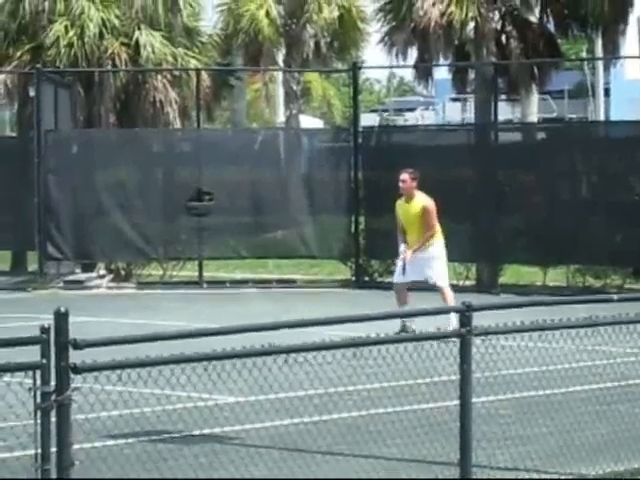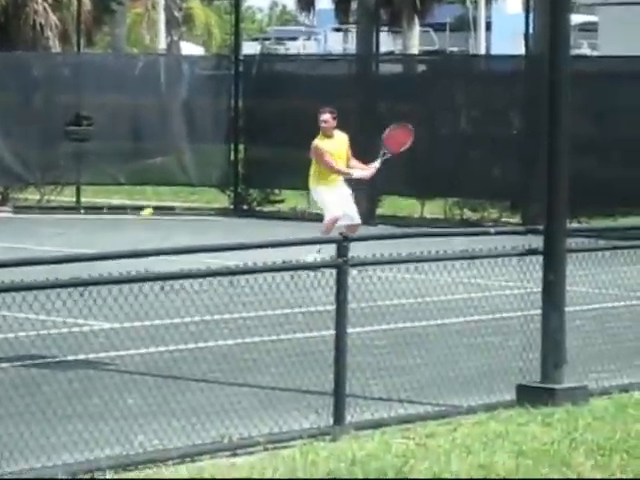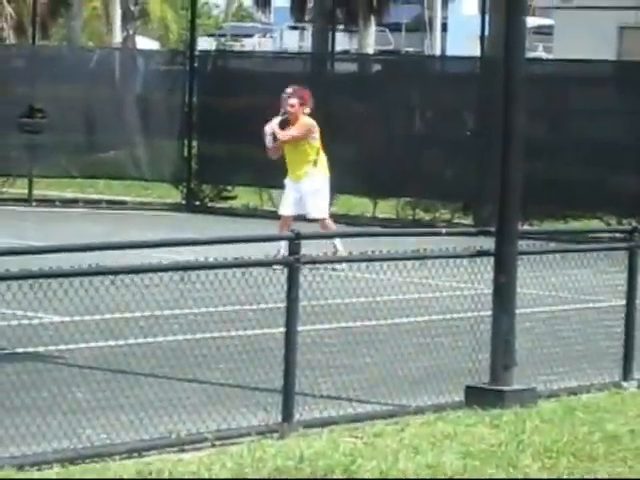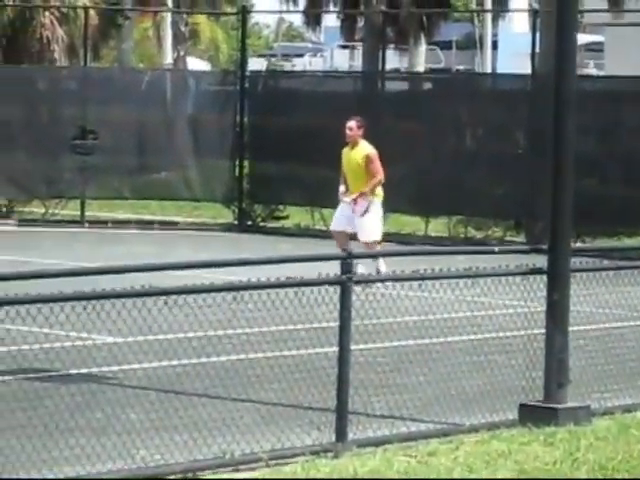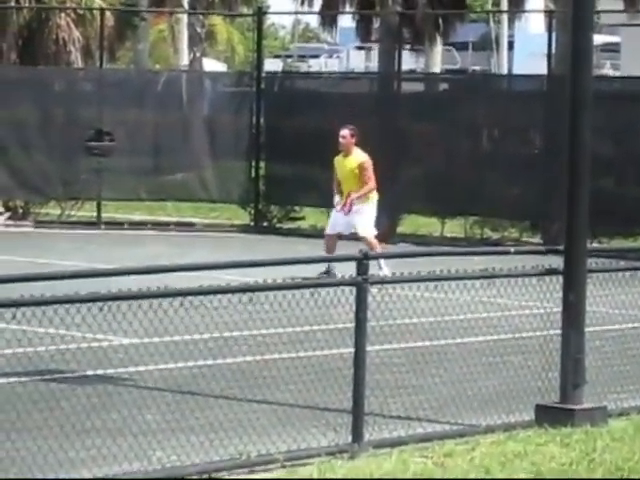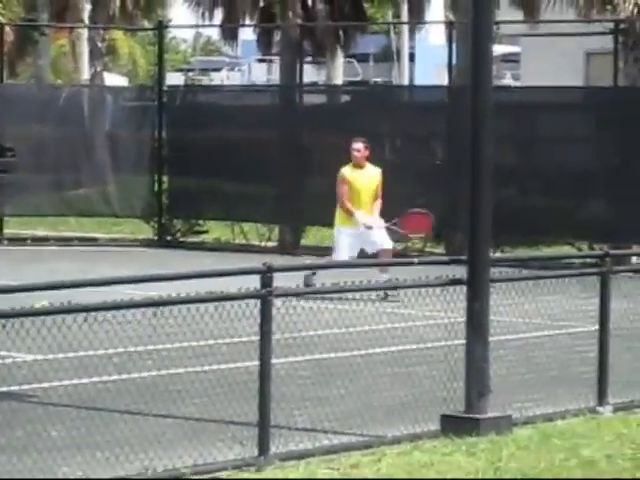
dt=0.7s
person 1, frame 1
left shoulder: (426, 203)
right shoulder: (399, 204)
left elbow: (432, 231)
left wrist: (412, 249)
right wrist: (403, 247)
left hip: (432, 247)
right hip: (411, 250)
left knee: (441, 284)
right knee: (398, 284)
left ankle: (454, 324)
right ankle: (406, 324)
person 1, frame 2
left shoulder: (343, 137)
right shoulder: (317, 145)
left elbow: (349, 160)
right elbow: (334, 168)
left wrist: (366, 167)
right wrist: (357, 173)
left hip: (338, 187)
right hip: (322, 187)
left knee: (354, 223)
right knee: (335, 215)
right ankle: (316, 250)
person 1, frame 3
left shoulder: (308, 125)
right shoulder: (286, 130)
left elbow: (283, 138)
right elbow: (273, 154)
left wrist: (274, 126)
right wrist: (268, 133)
left hip: (314, 178)
right hip: (294, 179)
left knee: (321, 217)
right knee: (285, 216)
left ankle: (338, 250)
right ankle: (281, 254)
person 1, frame 4
left shoulder: (369, 152)
right shoulder: (345, 151)
left elbow: (379, 177)
left wrist: (361, 195)
right wrist: (342, 188)
left hip: (368, 200)
right hip: (350, 199)
left knee: (367, 239)
right knee: (337, 230)
left ankle: (382, 272)
person 1, frame 5
left shoulder: (362, 160)
right shoulder: (338, 160)
left elbow: (371, 185)
left wrist: (353, 198)
right wrist: (337, 197)
left hip: (364, 203)
right hip: (344, 204)
left knee: (365, 235)
right knee: (329, 235)
left ankle: (382, 267)
right ankle: (330, 268)
person 1, frame 6
left shoulder: (376, 172)
right shoulder: (345, 174)
left elbow: (378, 199)
right elbow: (343, 202)
left wrist: (375, 217)
right wrist: (359, 217)
left hip: (369, 220)
right hip: (347, 222)
left knee: (386, 249)
right knee: (339, 258)
right ankle: (311, 275)
